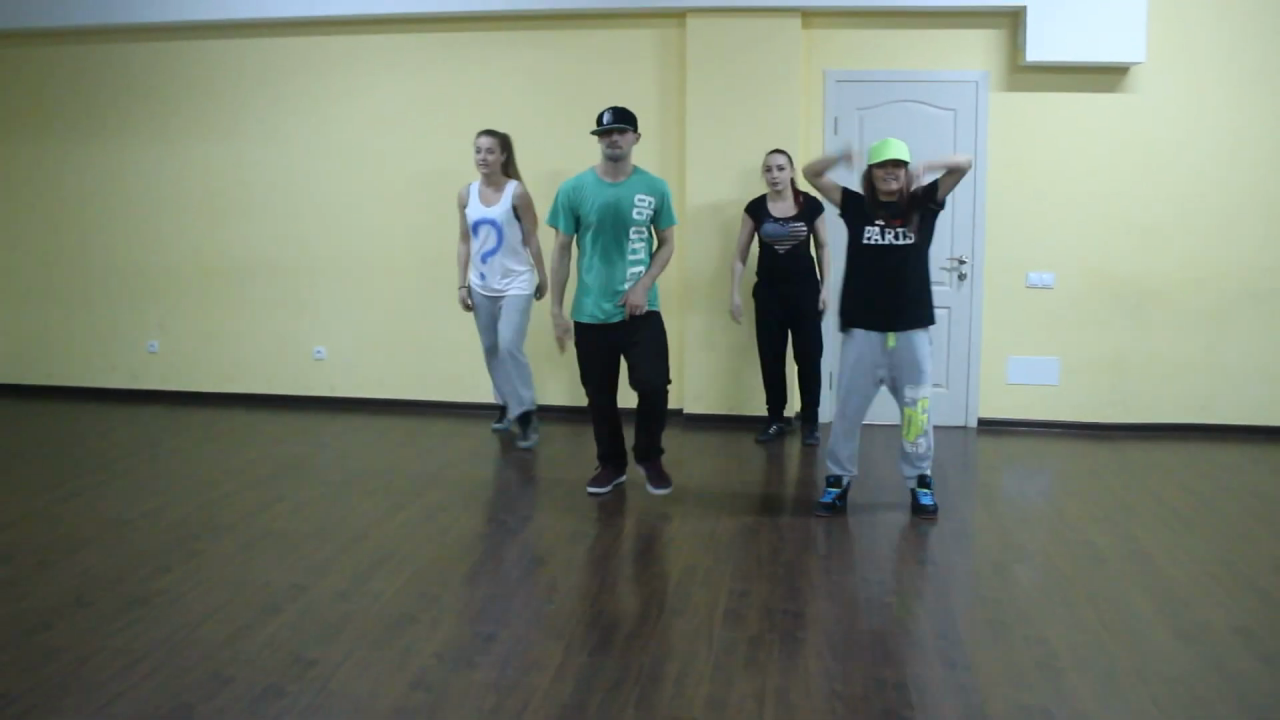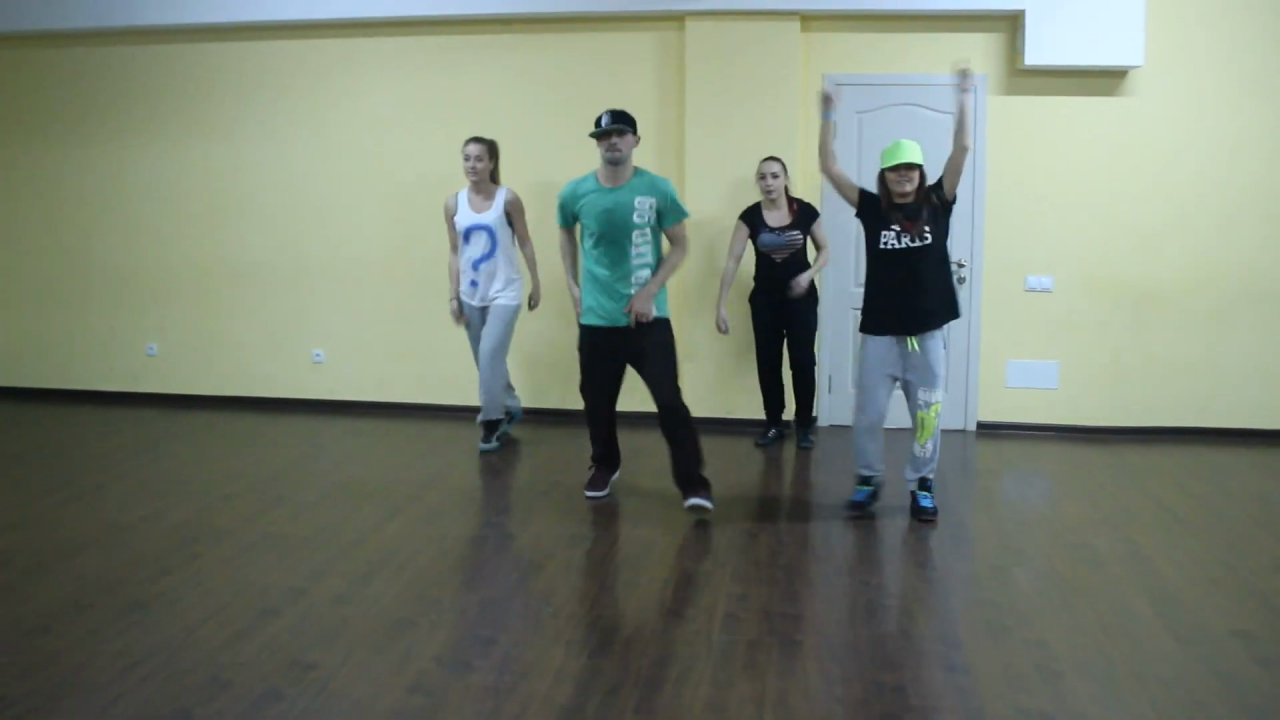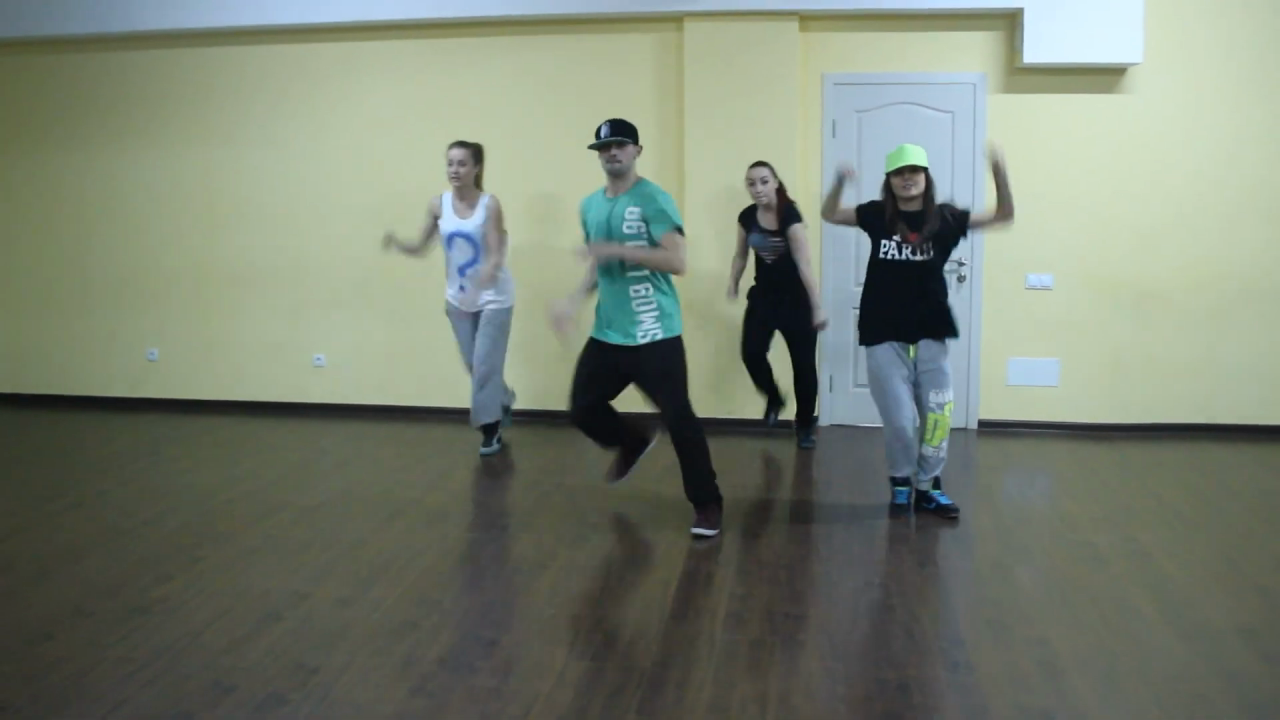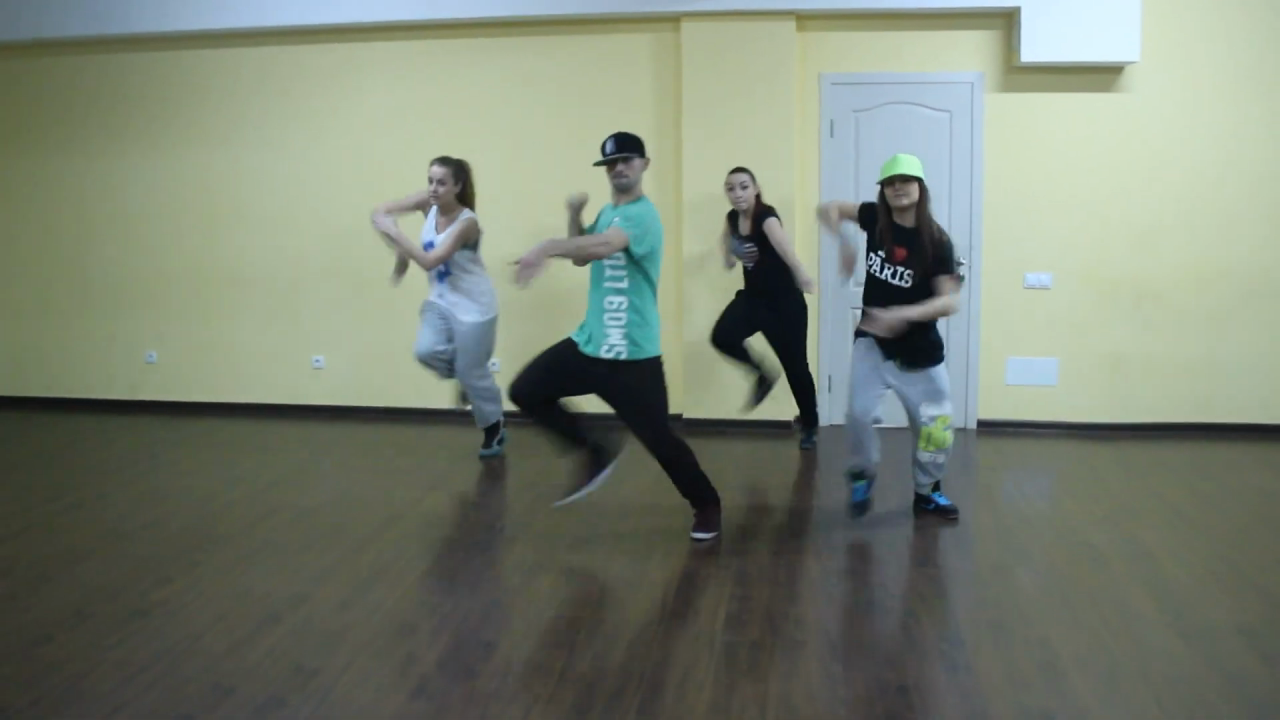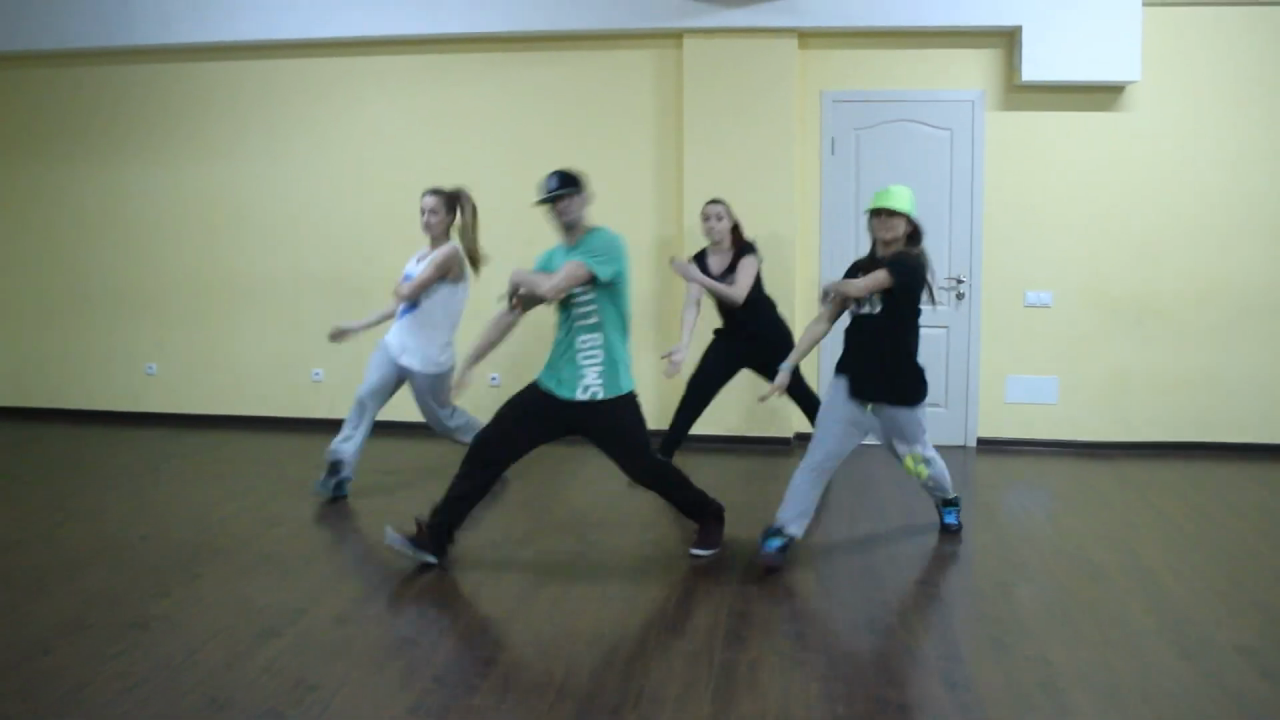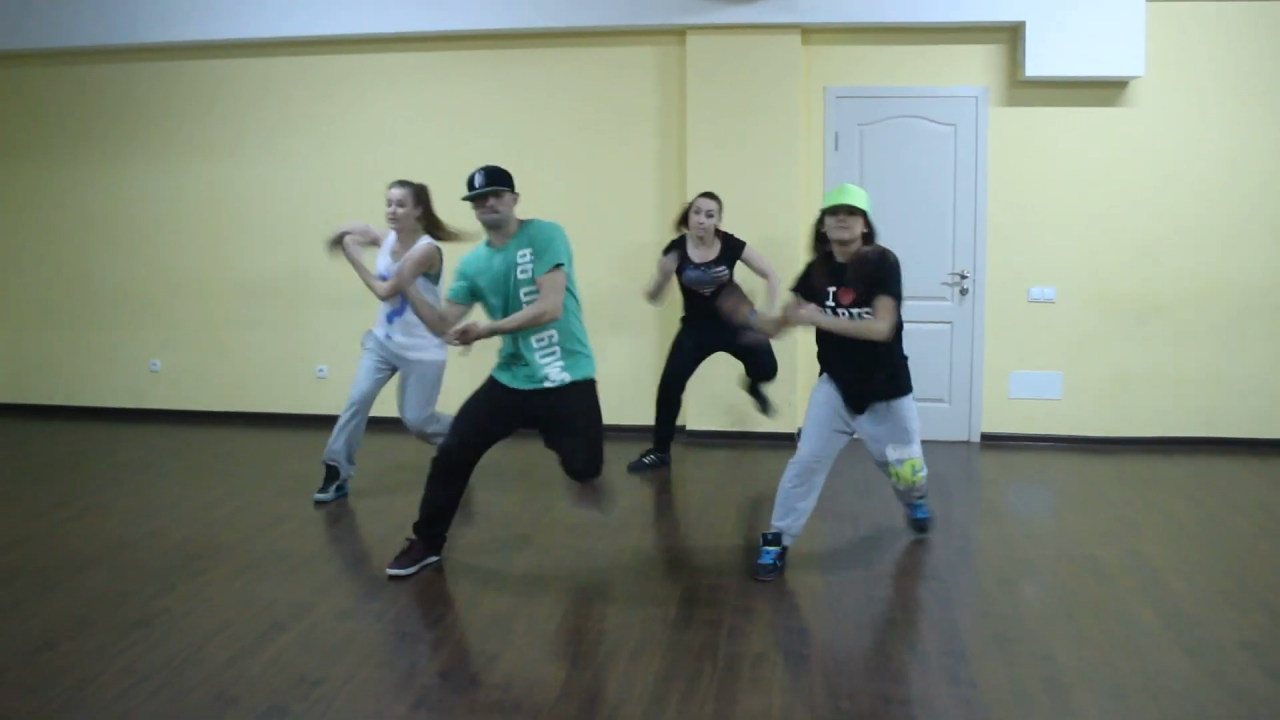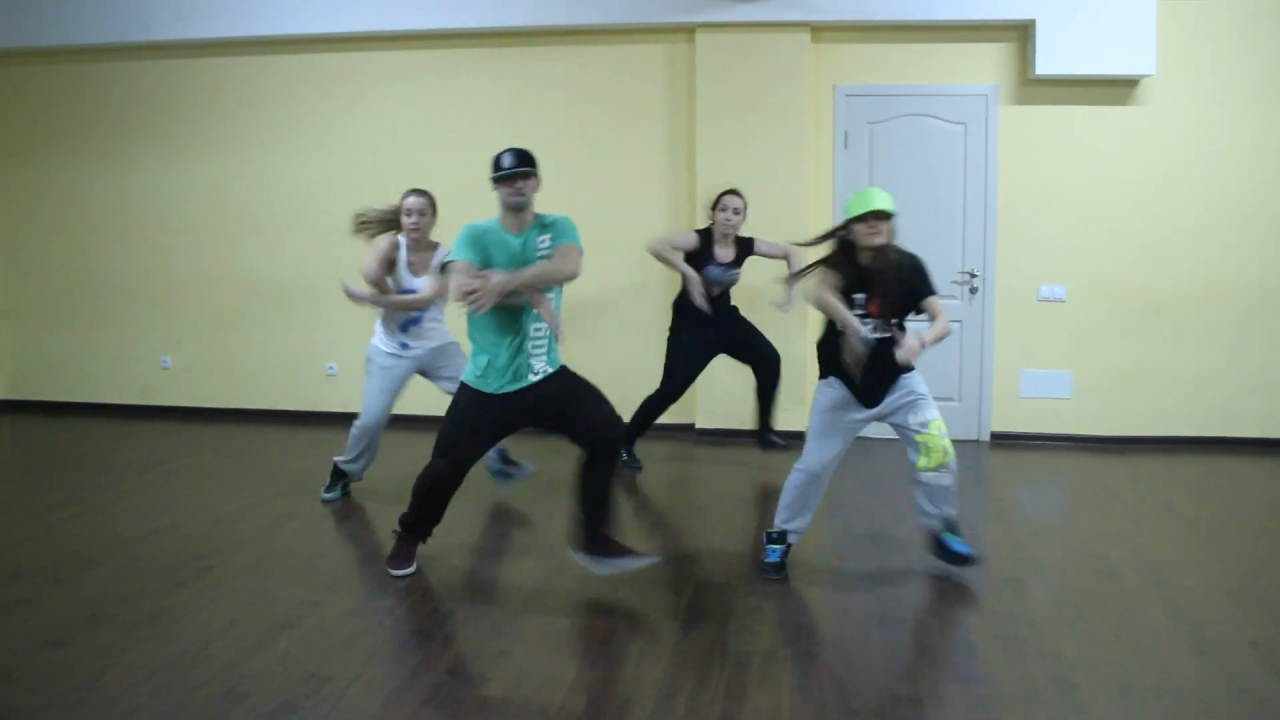
dt=0.2s
person 1, frame 1
left shoulder: (655, 189)
right shoulder: (574, 190)
left elbow: (667, 246)
right elbow: (561, 249)
left wrist: (643, 286)
right wrist: (557, 308)
left hip: (640, 310)
right hip: (592, 314)
left knee: (652, 386)
right knee: (600, 397)
left ankle: (649, 456)
right ankle: (612, 464)
person 1, frame 2
left shoulder: (657, 189)
right shoulder: (574, 192)
left elbow: (680, 244)
left wrist: (650, 289)
right wrist: (574, 289)
left hip: (647, 317)
right hip: (595, 318)
left knee: (668, 399)
right knee: (596, 402)
left ankle: (694, 484)
right ankle: (605, 465)
person 1, frame 3
left shoulder: (653, 199)
right shoulder: (591, 204)
left elbow: (677, 262)
left wrist: (616, 251)
right wrist: (575, 297)
left hip: (657, 336)
right hip: (608, 334)
left knee: (681, 421)
right knee: (584, 411)
left ankle: (708, 504)
right ankle: (631, 442)
person 1, frame 4
left shoulder: (642, 215)
right shoulder: (609, 212)
left elbow: (598, 246)
right elbow: (582, 257)
left wrist: (542, 249)
right wrist: (574, 216)
left hip: (631, 352)
right hip: (588, 342)
left knee: (658, 438)
right knee: (529, 392)
left ankle: (706, 505)
right ankle: (595, 453)
person 1, frame 5
left shoulder: (606, 244)
right shoulder: (550, 255)
left elbow: (553, 288)
right elbow: (513, 311)
left wrist: (524, 278)
right wrist: (469, 361)
left hip: (608, 394)
right hip: (554, 387)
left knee: (646, 469)
right knee: (487, 449)
left ankle: (709, 518)
right ankle: (431, 537)
person 1, frame 6
left shoulder: (546, 236)
right shoulder: (474, 264)
left elbow: (551, 308)
right elbow: (441, 326)
left wrist: (484, 329)
right wrist: (408, 288)
left hip: (569, 378)
right hip: (512, 380)
left knee: (581, 462)
right knee: (452, 455)
left ankle: (584, 474)
right ankle: (426, 542)
person 1, frame 7
left shoulder: (553, 229)
right shoulder: (474, 235)
left elbow: (567, 268)
right elbow: (461, 289)
left wrist: (509, 283)
left hip: (545, 377)
right hip: (486, 385)
left knee: (605, 435)
right knee: (444, 471)
left ankle: (593, 539)
right ankle: (409, 537)
person 2, frame 1
left shoulder: (923, 206)
right shoulder: (856, 206)
left elbow: (963, 165)
right elbow: (810, 174)
left wrist: (929, 167)
right wrist: (837, 159)
left hip: (911, 330)
right hip: (863, 330)
left knee: (916, 410)
right knee: (848, 410)
left ankle: (921, 482)
right ankle: (838, 478)
person 2, frame 2
left shoulder: (936, 203)
right shoulder: (872, 207)
left elbow: (961, 149)
right elbow: (829, 169)
left wrist: (962, 96)
right wrist: (827, 116)
left hip: (927, 330)
right hip: (881, 331)
left knee: (927, 412)
right knee: (870, 412)
left ankle: (921, 486)
right ankle: (867, 480)
person 2, frame 3
left shoulder: (944, 218)
right shoulder: (878, 214)
left elbow: (1003, 215)
right elbow: (829, 213)
left wrist: (999, 174)
right wrist: (838, 184)
left hip: (931, 336)
right hip: (884, 337)
left knee: (937, 415)
right knee: (899, 420)
left ankle: (928, 488)
right ankle: (901, 479)
person 2, frame 4
left shoulder: (936, 241)
right shoulder: (877, 217)
left elbow: (948, 301)
right elbow: (828, 209)
left wrist: (902, 314)
right wrist: (843, 239)
left hip: (918, 347)
right hip: (873, 340)
left knee: (935, 427)
right knee: (860, 412)
left ankle: (926, 490)
right ankle: (861, 473)
person 2, frame 5
left shoulder: (911, 262)
right shoulder: (862, 266)
left elbow: (855, 290)
right elbow: (824, 322)
left wrist: (832, 290)
right wrist: (786, 368)
left hip: (899, 386)
right hip: (850, 380)
left knee: (918, 459)
right knee: (820, 457)
left ankle: (946, 500)
right ankle: (780, 534)
person 2, frame 6
left shoulder: (881, 262)
right shoulder: (814, 274)
left elbow: (883, 328)
right elbow: (776, 328)
left wrist: (820, 319)
right wrist: (750, 316)
left hip: (887, 387)
right hip: (836, 383)
left knee: (905, 468)
right knee: (809, 461)
left ankle: (915, 496)
right ankle: (777, 541)
person 2, frame 7
left shoulder: (907, 267)
right shoulder: (838, 265)
left elbow: (942, 321)
right elbow: (817, 290)
left wrist: (917, 341)
right wrist: (854, 334)
left hip: (896, 375)
right hip: (843, 379)
left knee: (936, 449)
right knee: (816, 463)
left ankle: (942, 530)
right ankle: (780, 538)
person 3, frame 1
left shoulder: (517, 192)
right shoulder: (466, 195)
left elbow: (531, 239)
right elbow: (464, 242)
left wrist: (542, 276)
right wrist: (462, 284)
left hip: (515, 284)
right hip: (482, 287)
left knee: (509, 347)
right knee: (492, 351)
left ankle: (525, 414)
right ankle: (509, 405)
person 3, frame 2
left shoulder: (508, 199)
right shoulder: (453, 203)
left elbow: (523, 245)
right elbow: (455, 252)
left wrist: (533, 285)
right wrist: (454, 296)
left hip: (505, 294)
right hip: (472, 295)
left knee: (491, 356)
right knee: (483, 360)
left ankle: (493, 420)
right ankle: (509, 408)
person 3, frame 3
left shoulder: (490, 205)
right shoulder: (440, 204)
left elbow: (496, 258)
right elbow: (421, 250)
left wrist: (475, 295)
right wrist: (398, 244)
left hip: (494, 299)
right hip: (458, 298)
left knee: (484, 364)
right knee: (475, 363)
left ankle: (492, 426)
right ankle: (502, 399)
person 3, frame 4
left shoulder: (466, 223)
right shoulder: (429, 203)
left elbow: (428, 260)
right elbow: (379, 213)
left wrist: (397, 236)
right wrist: (400, 251)
left hip: (474, 308)
right hip: (440, 301)
left knee: (472, 377)
right knee: (426, 351)
left ankle: (494, 427)
right ankle: (462, 374)
person 3, frame 5
left shoulder: (449, 254)
right shoulder: (424, 253)
left elbow: (406, 294)
right elbow: (402, 305)
left wrist: (398, 282)
right wrist: (356, 326)
left hip: (429, 356)
right hip: (396, 345)
left knee: (439, 415)
right knee: (365, 399)
right ankle: (338, 472)
person 3, frame 6
left shoulder: (427, 249)
right shoulder: (384, 237)
left elbow: (386, 292)
right elbow: (341, 238)
left wrist: (357, 261)
right wrist: (345, 236)
left hip: (423, 348)
right hip: (383, 340)
left knee: (416, 420)
right knee: (357, 402)
right ankle: (337, 473)
person 3, frame 7
left shoulder: (444, 255)
right shoulder: (390, 245)
left elbow: (430, 296)
right elbow: (369, 274)
left wrist: (373, 298)
left hip: (434, 347)
right hip: (389, 351)
right knee: (371, 420)
left ankle: (497, 458)
right ankle: (343, 473)
person 4, frame 1
left shoulder: (810, 205)
right shoulder: (755, 208)
left elbow: (823, 248)
right elbow: (740, 252)
left wrist: (825, 287)
right wrist: (735, 293)
left hip: (804, 290)
right hip: (769, 291)
left knee: (809, 356)
right knee: (771, 357)
left ankle: (809, 422)
right ankle: (776, 420)
person 4, frame 2
left shoulder: (805, 211)
right shoulder: (750, 216)
left elbow: (824, 250)
right elbow: (732, 261)
left wrist: (809, 274)
right wrist: (722, 306)
left hip: (801, 295)
right hip: (765, 297)
left knee: (802, 361)
right knee: (768, 362)
left ankle: (804, 425)
right ankle: (774, 424)
person 4, frame 3
left shoulder: (790, 214)
right shoulder: (747, 215)
left elbow: (803, 260)
left wrist: (817, 307)
right wrist: (733, 283)
left hip: (796, 296)
right hip: (763, 294)
left knee: (803, 362)
right knee: (751, 353)
left ankle: (805, 425)
right ankle: (774, 400)
person 4, frame 4
left shoulder: (767, 217)
right shoulder: (733, 217)
left elbow: (785, 246)
left wrist: (801, 275)
right wrist: (728, 254)
left hip: (784, 299)
right hip: (752, 295)
left knee: (795, 365)
right knee: (723, 336)
left ankle: (809, 424)
right ankle: (763, 375)
person 4, frame 5
left shoulder: (746, 252)
right shoulder: (700, 259)
left elbow: (737, 295)
right elbow: (691, 305)
left wrist: (700, 279)
right wrist: (682, 347)
left hip: (768, 333)
right hip: (732, 334)
left knee: (796, 389)
right knee: (697, 389)
right ankle: (665, 450)
person 4, frame 6
left shoulder: (733, 246)
right shoulder: (676, 248)
left elbow: (772, 275)
right elbow: (653, 297)
left wrist: (766, 312)
right wrist: (662, 276)
left hip: (732, 320)
right hip: (696, 325)
left knee: (765, 367)
right knee: (670, 382)
left ankle: (754, 387)
right ankle: (660, 450)
person 4, frame 7
left shoulder: (746, 244)
right shoulder: (700, 238)
left elbow: (790, 253)
right elbow: (656, 246)
left wrist: (789, 288)
right wrist: (689, 274)
left hip: (725, 320)
right hip: (691, 325)
left knee: (769, 361)
right knee: (669, 391)
left ankle: (764, 429)
right ankle: (626, 444)
